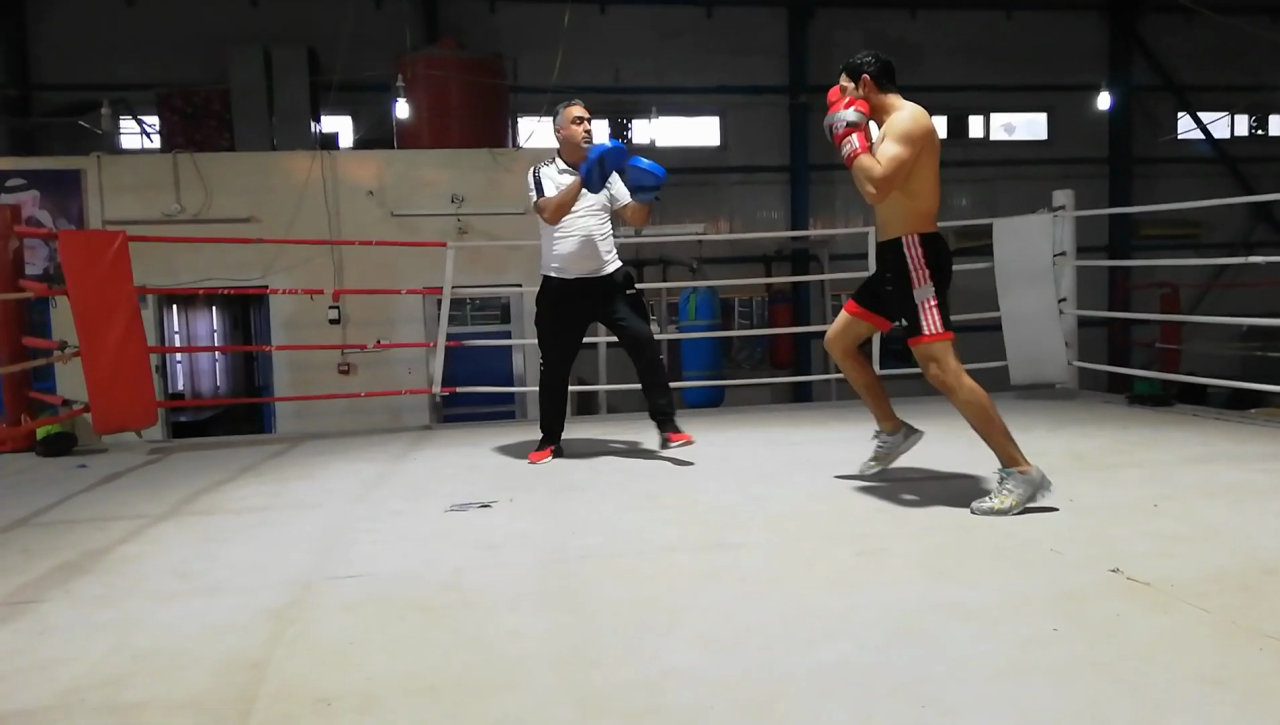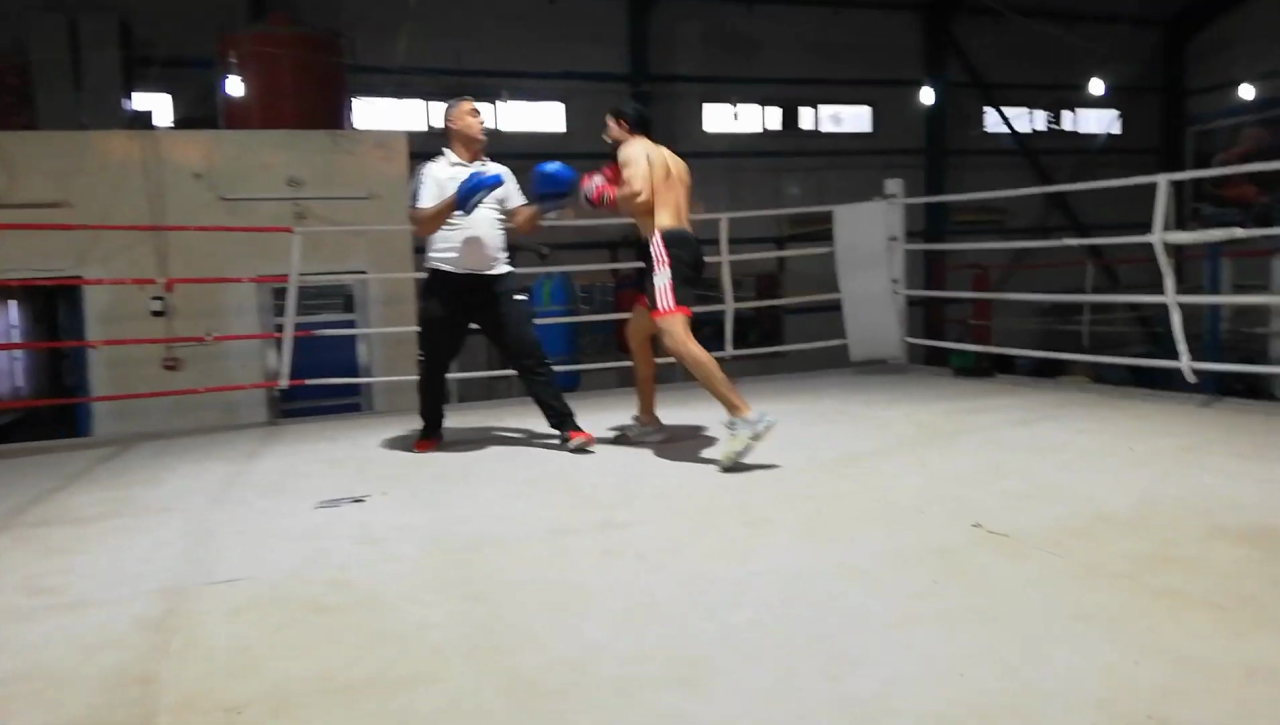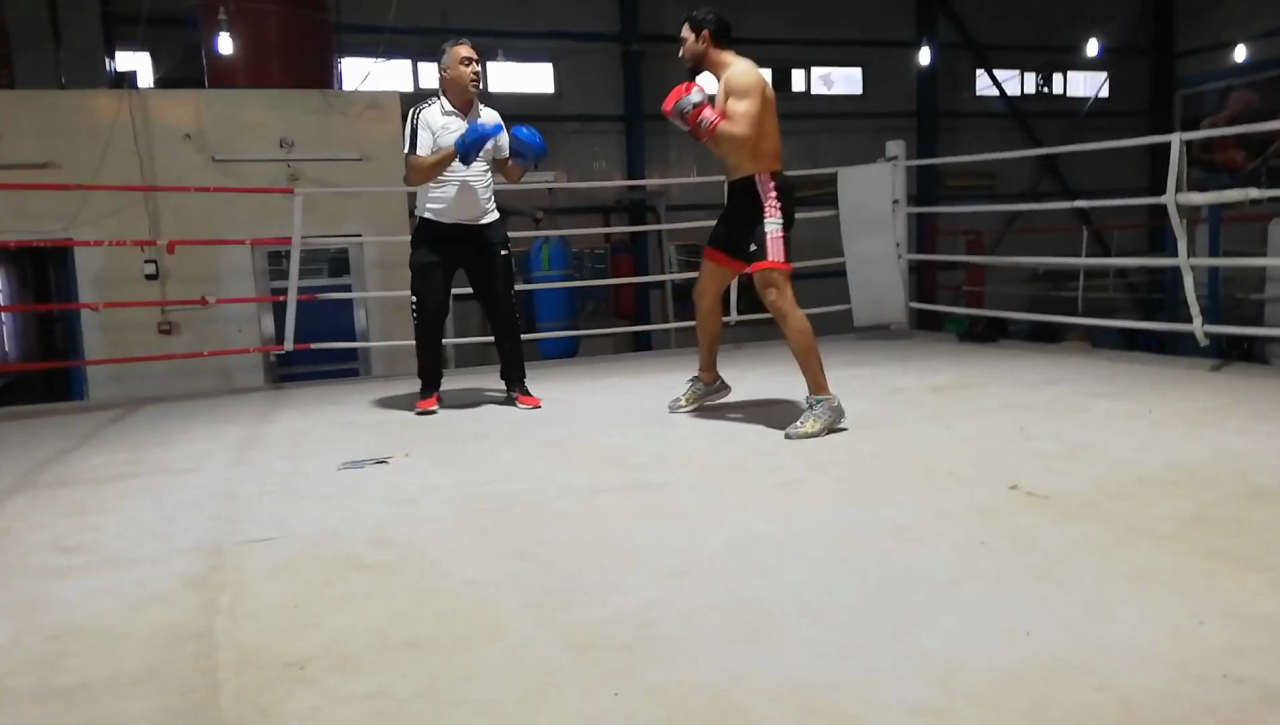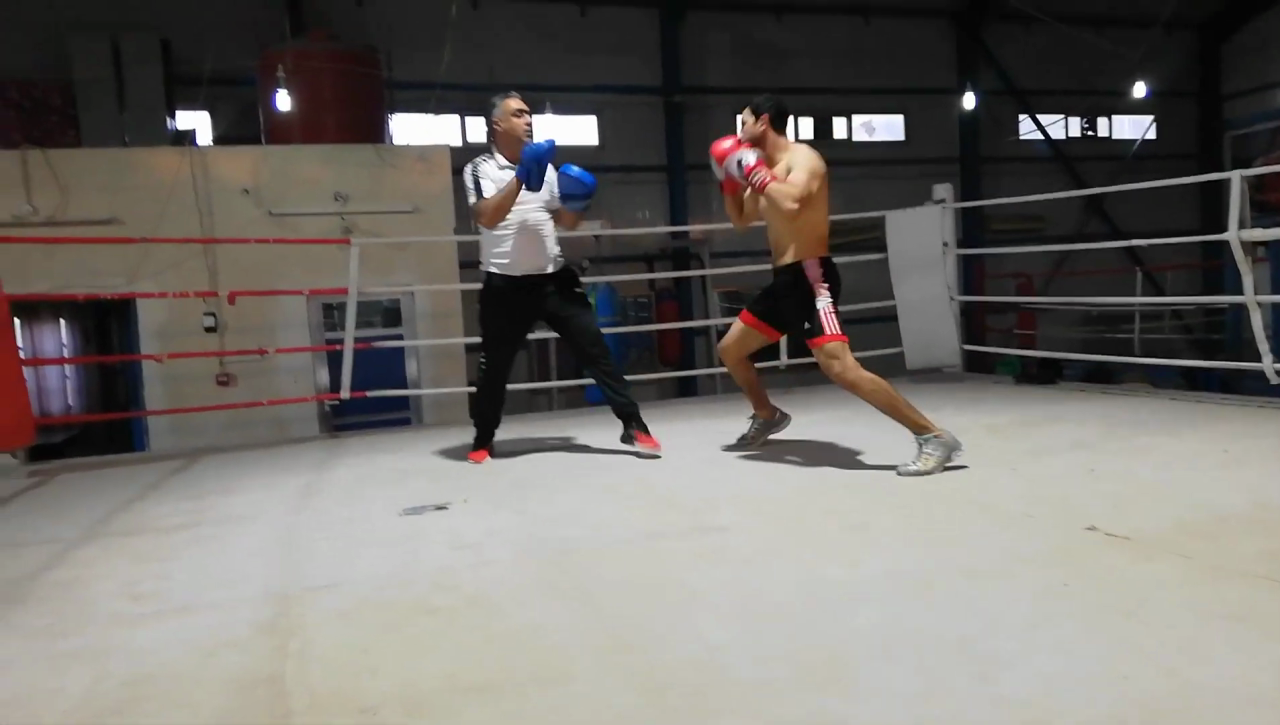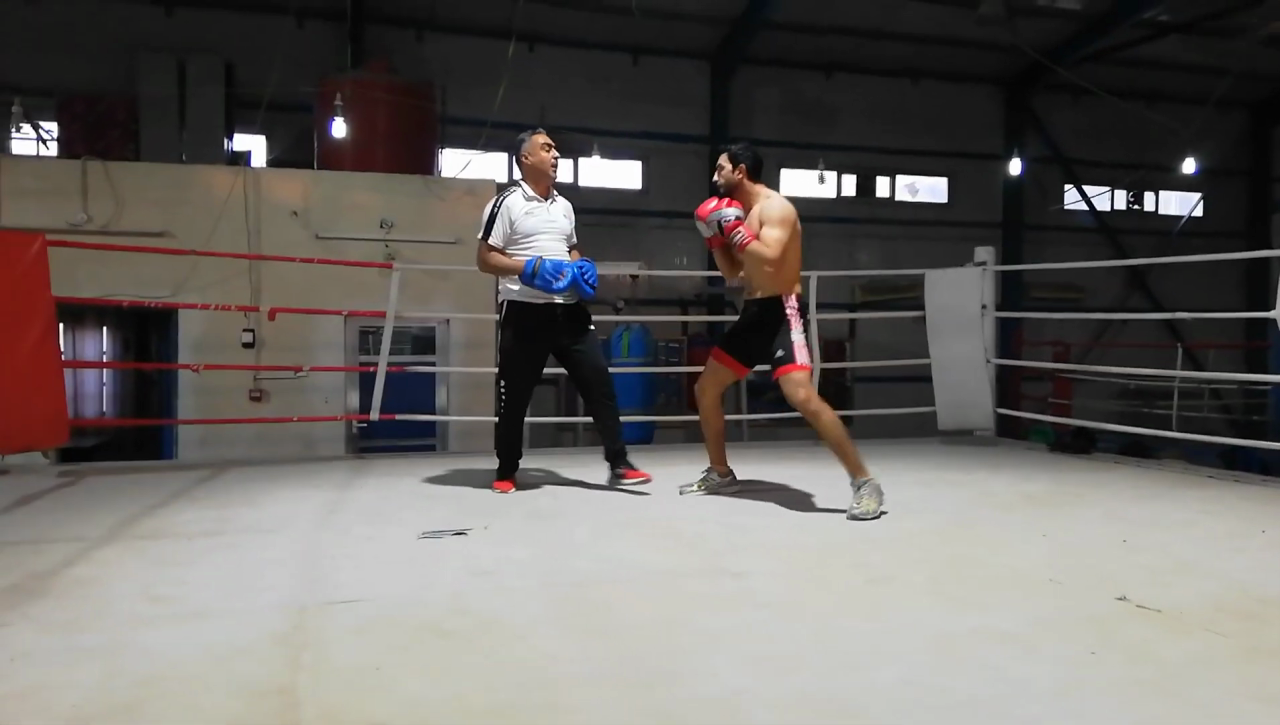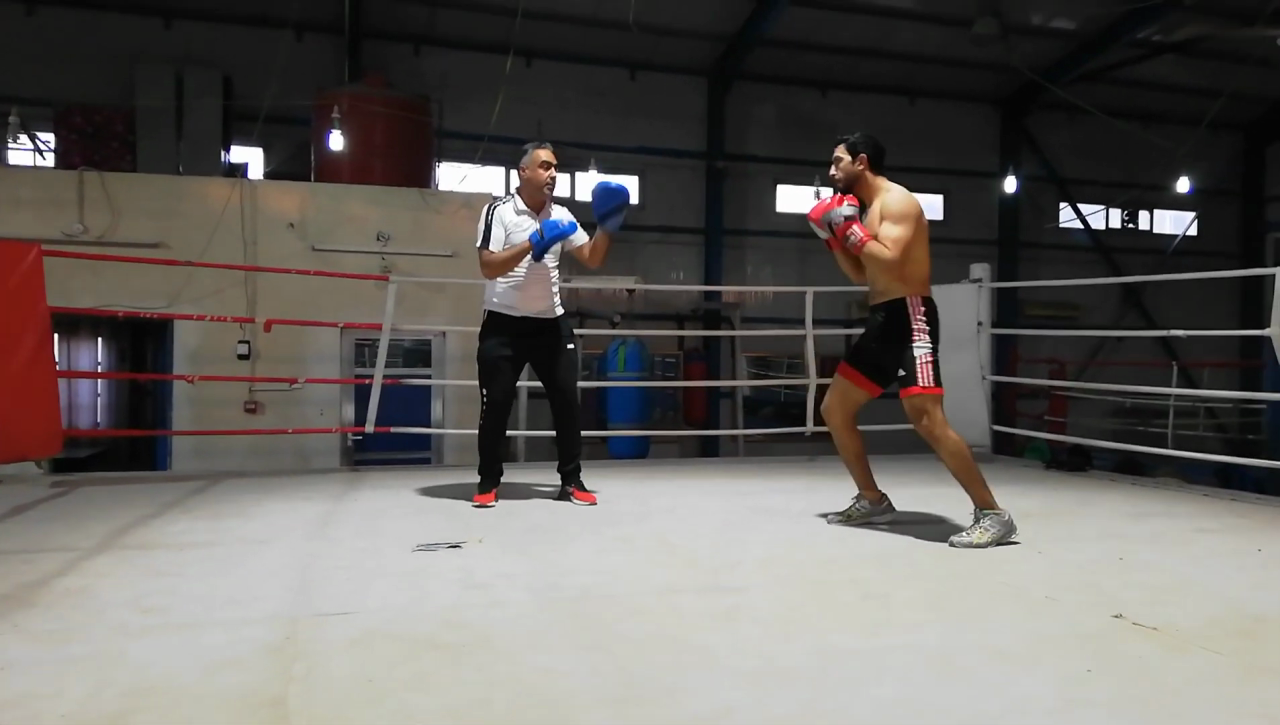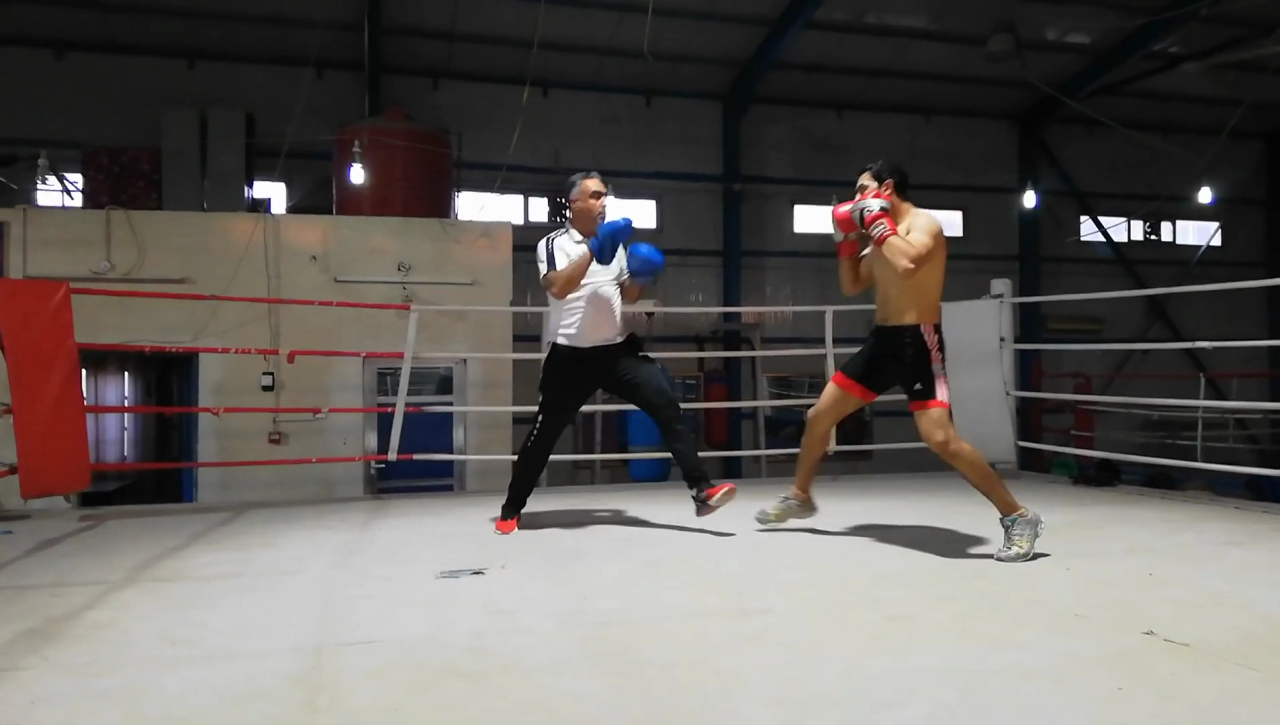
dt=0.7s
person 1, frame 1
left shoulder: (908, 119)
right shoulder: (890, 126)
left elbow: (877, 187)
right elbow: (874, 192)
left wrist: (851, 133)
right wrist: (853, 140)
left hip: (916, 257)
right hip: (892, 259)
left knee: (940, 370)
right knee: (838, 341)
left ankle: (1021, 470)
right ankle: (893, 429)
person 1, frame 2
left shoulder: (631, 151)
right shoulder: (674, 161)
left elbow: (639, 196)
left wrist: (601, 192)
right wrist: (619, 189)
left hip: (665, 248)
right hip: (683, 246)
left knee: (676, 339)
right knee: (637, 332)
left ankle: (745, 417)
right ankle: (647, 421)
person 1, frame 3
left shoulder: (742, 73)
right shoulder: (726, 81)
left elbow: (743, 138)
left wrist: (700, 113)
right wrist: (695, 125)
left hip: (764, 193)
right hip: (741, 197)
left knee: (776, 296)
right knee: (706, 294)
left ankle: (823, 401)
right ankle: (708, 381)
person 1, frame 4
left shoulder: (802, 159)
right shoulder: (769, 170)
left elbow: (790, 207)
right elbow: (740, 219)
left wrist: (753, 171)
right wrist: (729, 179)
left hip: (811, 278)
right hip: (782, 281)
left knee: (840, 367)
right knee: (729, 350)
left ankle: (933, 438)
right ankle: (767, 416)
person 1, frame 5
left shoulder: (775, 207)
right shoulder: (744, 212)
left elbow: (771, 261)
right elbow: (731, 272)
left wrist: (734, 229)
right wrist: (716, 236)
left hip: (782, 311)
right hip: (754, 313)
left knee: (802, 397)
right knee: (707, 389)
left ankle: (865, 482)
right ankle: (718, 472)
person 1, frame 6
left shoulder: (897, 200)
right shoulder: (866, 207)
left elbow: (891, 262)
left wrist: (850, 229)
right wrist: (834, 238)
left hip: (910, 317)
right hip: (882, 321)
left knee: (927, 421)
right knee: (834, 411)
left ankle: (992, 514)
right ankle: (872, 500)
person 1, frame 7
left shoulder: (923, 225)
right shoulder: (877, 238)
left elbow: (906, 264)
right elbow: (852, 284)
left wrist: (879, 221)
right wrist: (845, 241)
left hip: (917, 345)
right hip: (882, 343)
left knee: (941, 438)
right knee: (818, 417)
left ankle: (1018, 517)
right ankle: (799, 498)
person 2, frame 1
left shoulder: (606, 170)
right shoulder: (542, 173)
left elbow: (632, 218)
right elbow: (550, 214)
left wrist: (642, 196)
right wrist: (583, 179)
left hip: (609, 278)
right hip: (561, 286)
left knee: (644, 344)
right knee: (554, 368)
left ankle: (667, 426)
right ankle: (550, 440)
person 2, frame 2
left shoulder: (500, 173)
right shoulder: (433, 171)
left elbow: (521, 222)
right elbow: (421, 226)
left wrist: (543, 204)
right wrist: (455, 200)
left hip: (495, 281)
right hip: (447, 283)
left knee: (529, 352)
right knee: (433, 361)
left ankle: (567, 426)
right ankle: (430, 431)
person 2, frame 3
left shoulder: (490, 118)
right shoulder: (424, 114)
left elbow: (510, 173)
right elbow: (416, 173)
left wrist: (524, 158)
right wrist: (457, 148)
left hip: (484, 228)
right hip: (435, 231)
left knee: (503, 307)
right knee: (428, 312)
left ankle: (515, 385)
right ankle: (430, 388)
person 2, frame 4
left shoulder: (546, 168)
right shoulder: (479, 169)
left elbow: (566, 222)
right elbow: (487, 217)
left wrist: (577, 203)
right wrist: (520, 177)
left hip: (553, 277)
right hip: (505, 285)
left knee: (593, 346)
right knee: (494, 366)
left ankle: (632, 425)
right ankle: (483, 440)
person 2, frame 5
left shoulder: (564, 205)
right shoulder: (506, 203)
right elbow: (485, 259)
left wrist: (583, 268)
right wrist: (527, 268)
left hip: (568, 310)
right hip: (523, 312)
left knee: (598, 382)
right knee: (515, 395)
left ankle: (619, 463)
right ankle: (507, 470)
person 2, frame 6
left shoulder: (560, 216)
right shoulder: (498, 211)
left elbow: (592, 259)
right elbow: (488, 267)
left wrist: (607, 226)
right wrist: (532, 243)
left hip: (551, 323)
right hip: (503, 324)
left knee: (567, 400)
right knee: (496, 404)
left ankle: (571, 481)
right ankle: (488, 483)
person 2, frame 7
left shoulder: (617, 243)
right shoulder: (553, 244)
left elbow: (628, 294)
right elbow: (558, 288)
left wrist: (642, 277)
right wrist: (594, 252)
left hip: (616, 350)
right hip: (570, 356)
left knee: (665, 404)
right knee: (543, 433)
left ankle: (701, 489)
right ankle: (511, 509)
